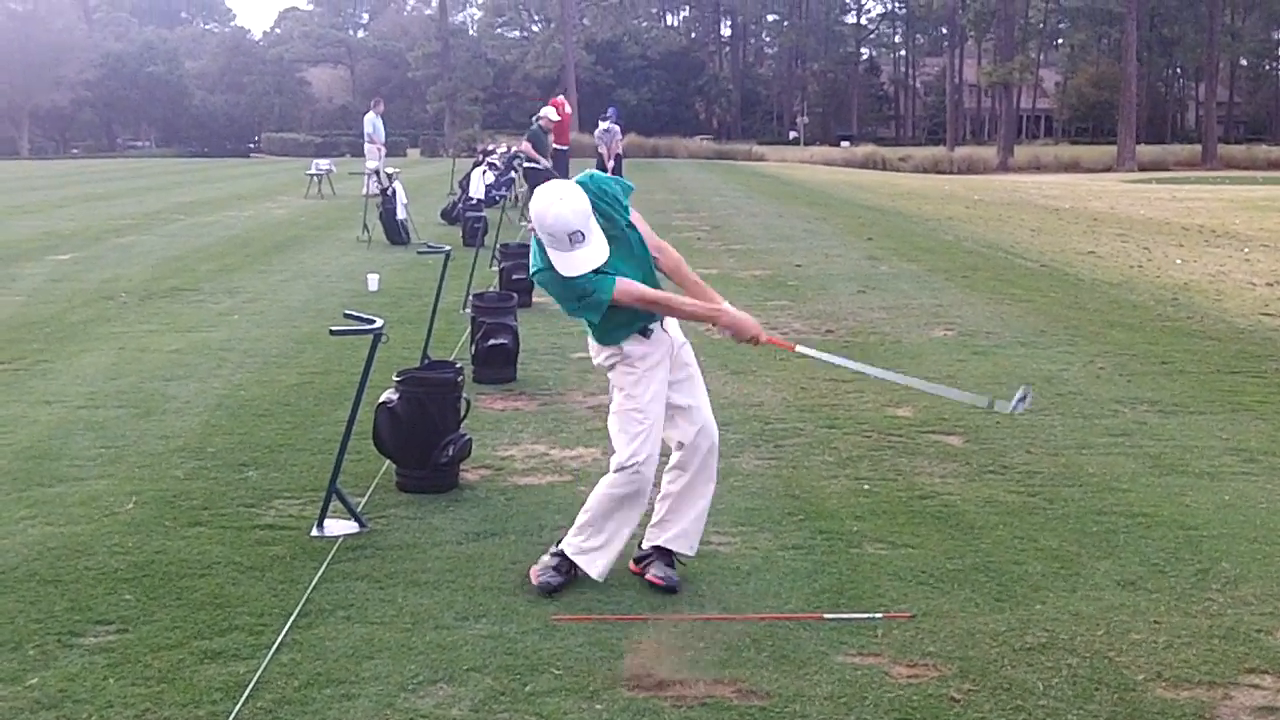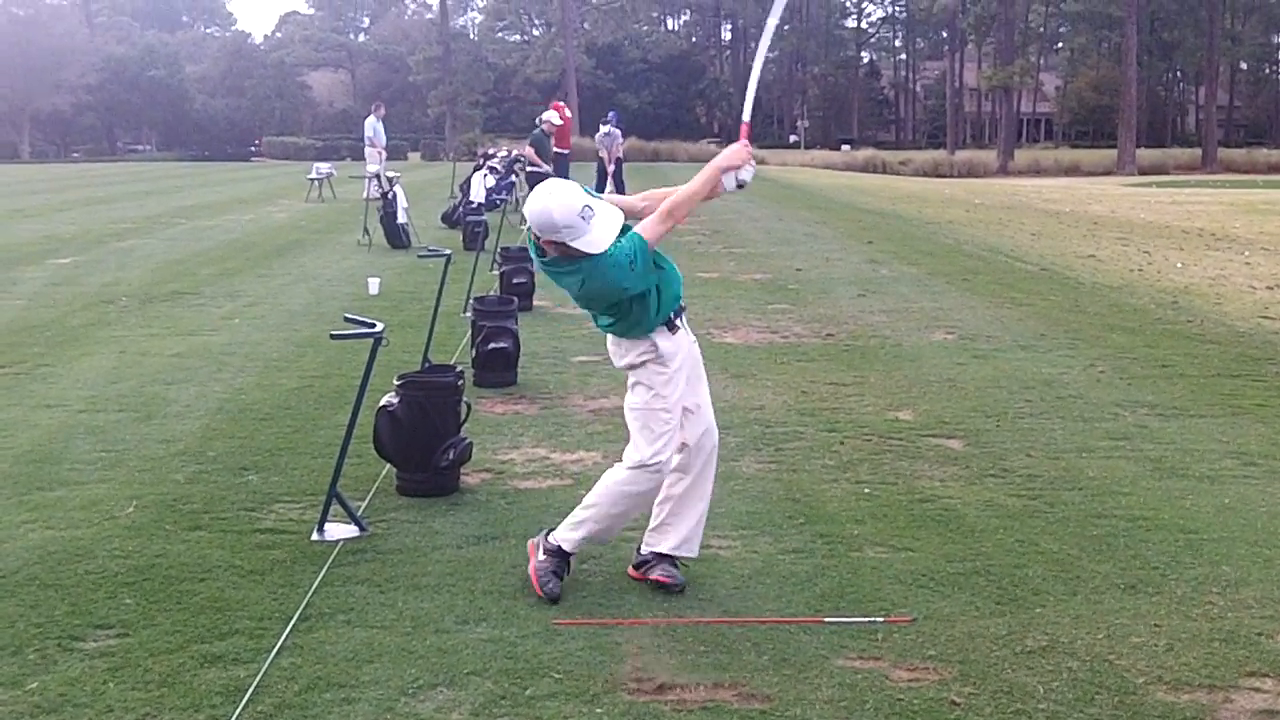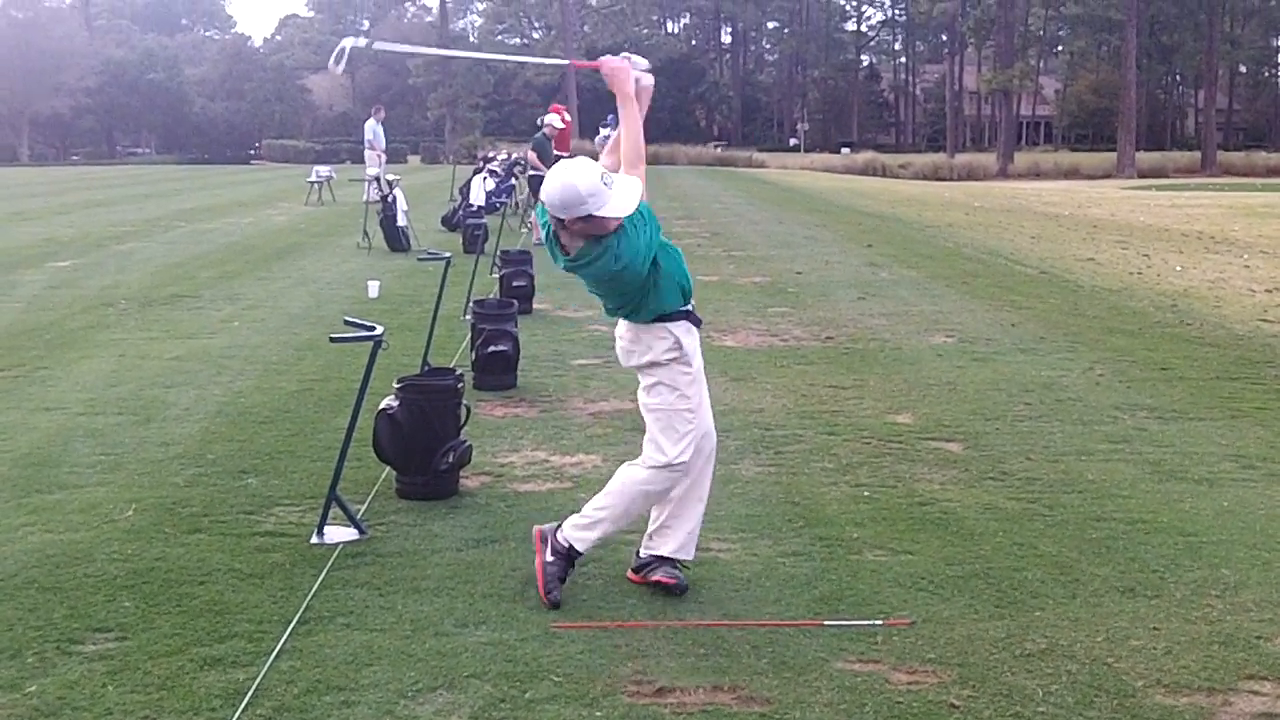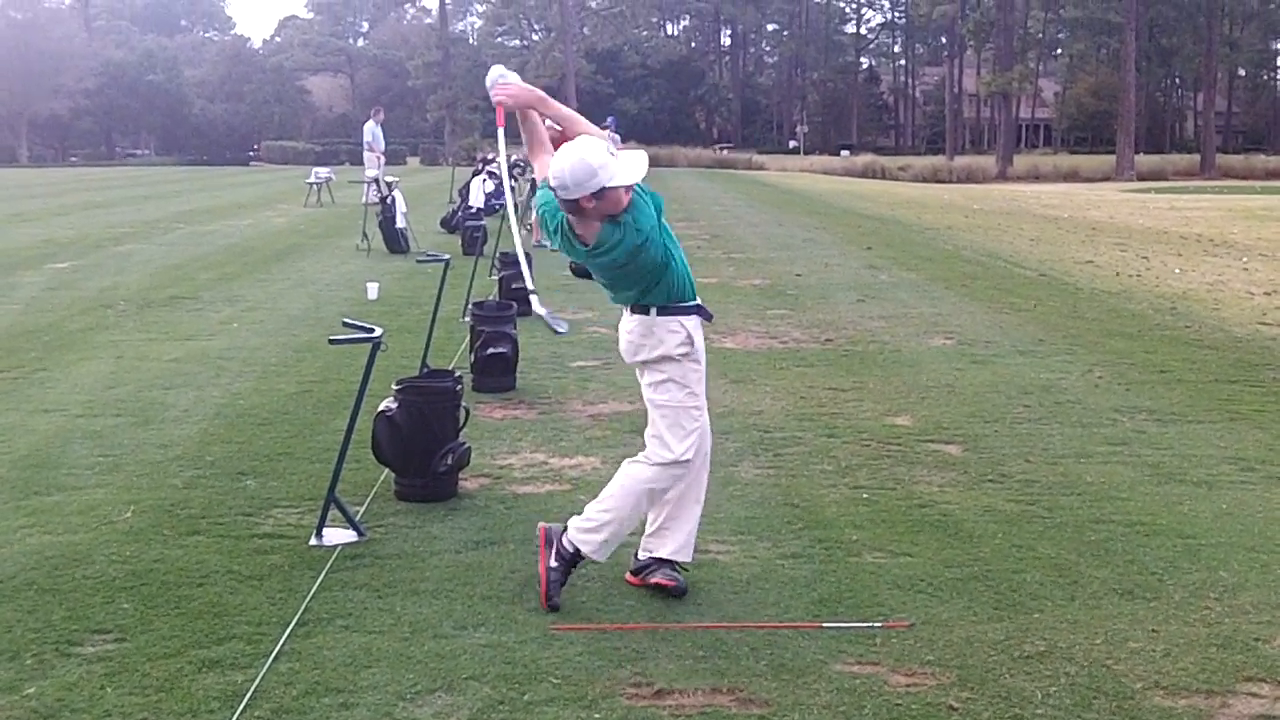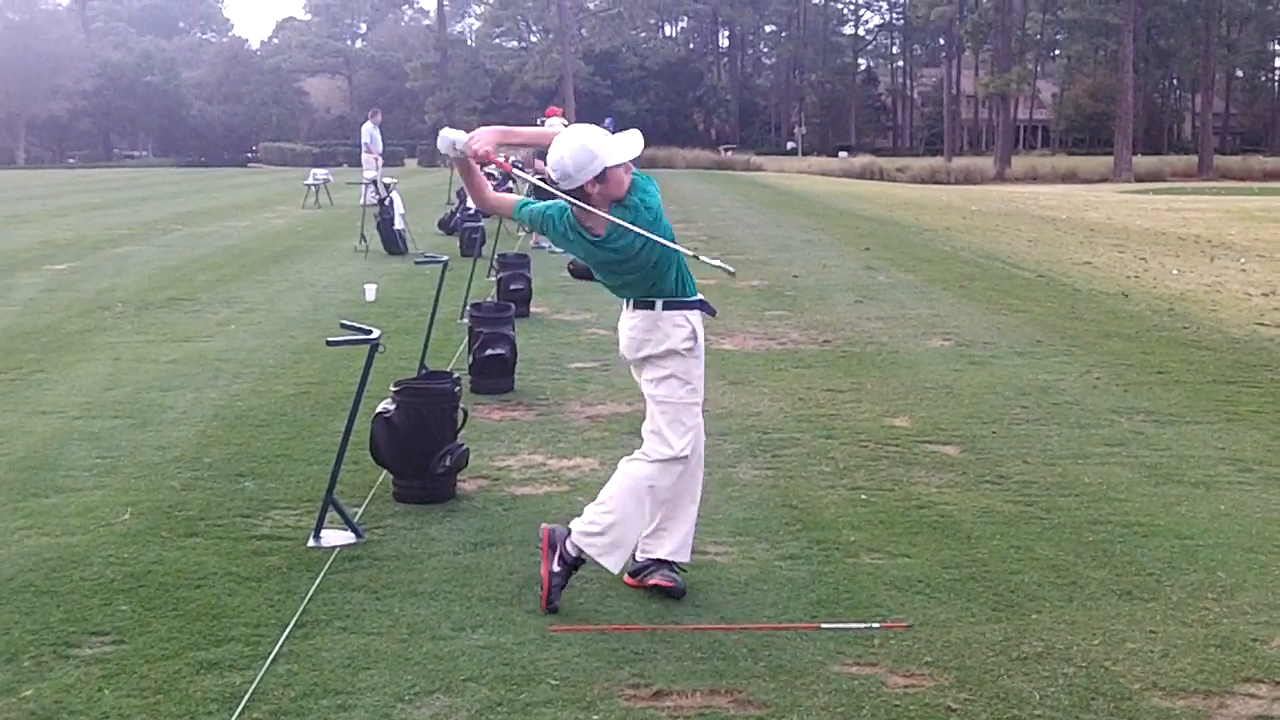
dt=0.1s
person 1, frame 1
left shoulder: (591, 189)
right shoulder: (550, 270)
left elbow: (656, 248)
right elbow: (652, 300)
left wrist: (716, 302)
right wrist: (724, 318)
left hip: (662, 331)
right hip: (627, 351)
left knee: (702, 439)
right knee: (635, 465)
left ankle: (659, 545)
right ankle: (571, 554)
person 1, frame 2
left shoulder: (565, 217)
left elbow: (626, 206)
right elbow: (660, 222)
left wrist: (714, 177)
right wrist: (720, 168)
left hip: (667, 331)
right hip: (650, 348)
left knee: (699, 443)
right knee: (649, 460)
left ankle: (658, 554)
right ankle: (556, 547)
person 1, frame 3
left shoulder: (553, 218)
right shoulder: (617, 258)
left elbow: (608, 162)
right elbow: (631, 159)
left wrist: (630, 97)
right wrist: (624, 92)
left hip: (662, 328)
right hip: (663, 337)
left knee: (698, 442)
right knee: (671, 456)
left ankle: (660, 552)
right ankle: (566, 541)
person 1, frame 4
left shoulder: (557, 210)
right shoulder: (635, 236)
left elbow: (539, 157)
right elbow: (585, 133)
left wrist: (527, 100)
right wrist: (533, 97)
left hip: (649, 322)
right hip: (668, 332)
left knee: (690, 438)
right knee: (672, 450)
left ankle: (655, 553)
right ankle: (571, 541)
person 1, frame 5
left shoulder: (557, 216)
right shoulder: (639, 199)
left elbow: (490, 201)
left wrist: (465, 160)
right wrist: (500, 136)
left hip: (648, 321)
right hip: (668, 325)
left knee: (684, 443)
right knee: (668, 447)
left ankle: (652, 556)
right ankle: (572, 546)
